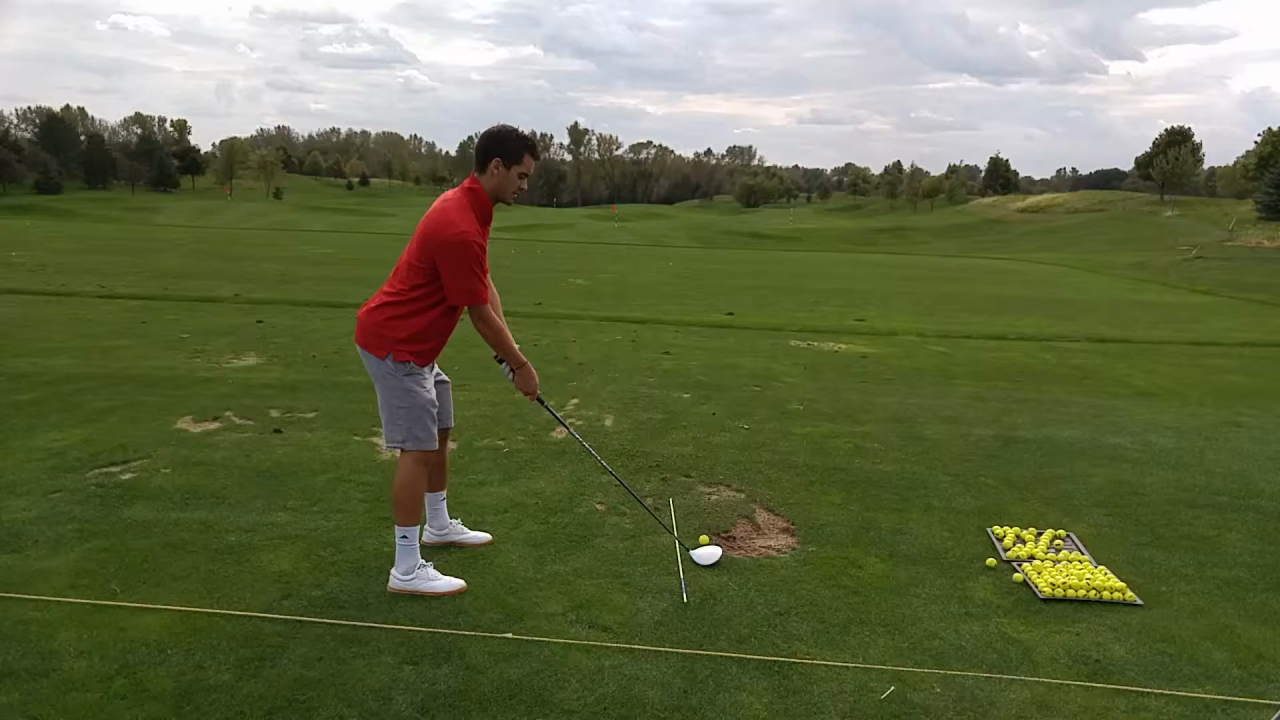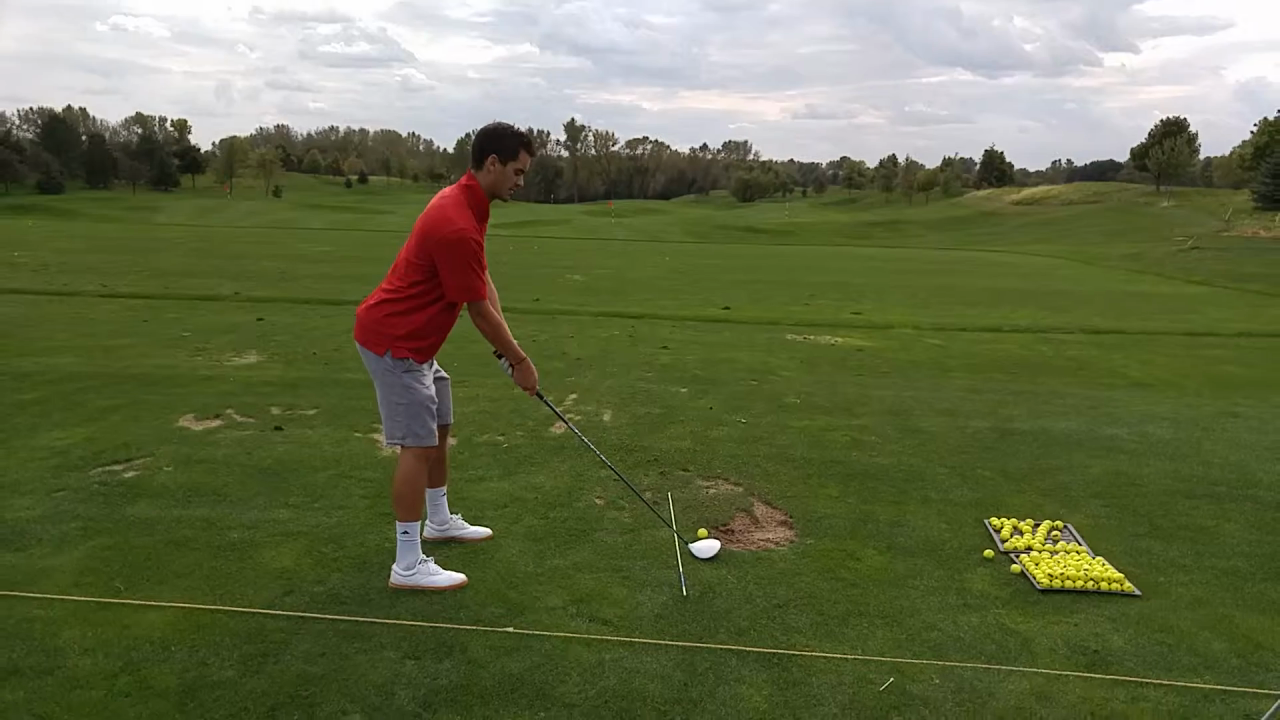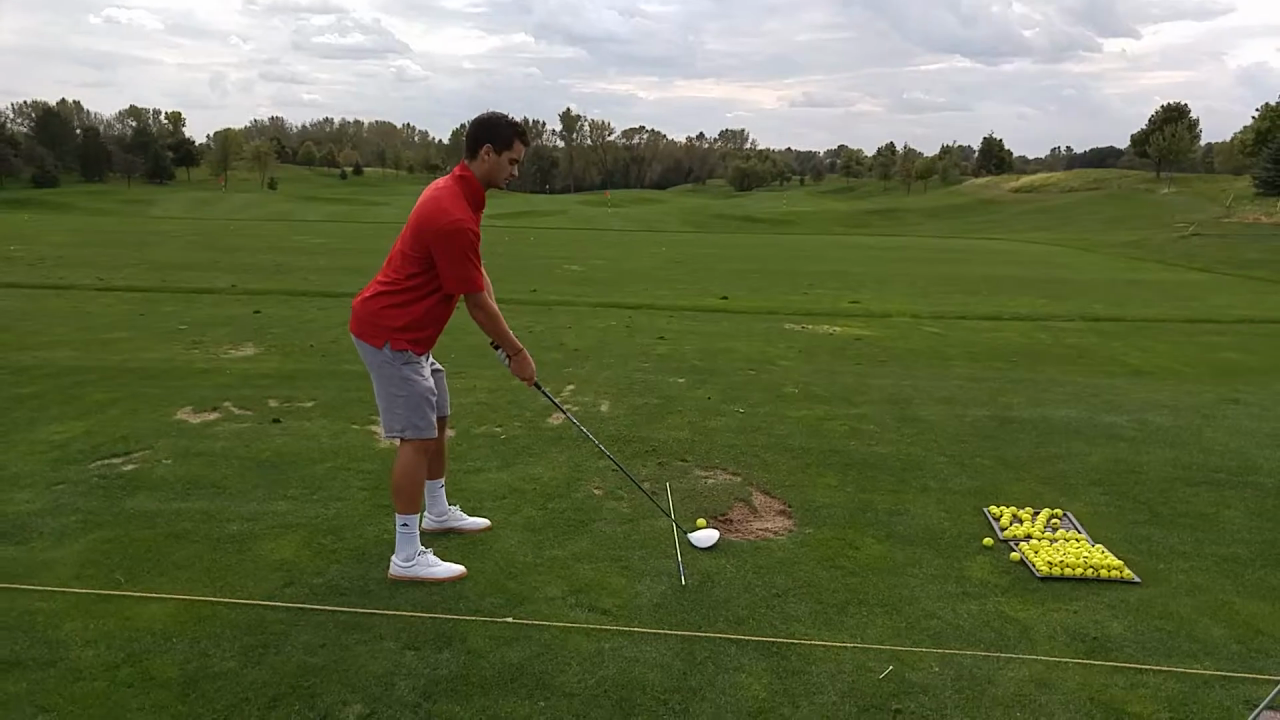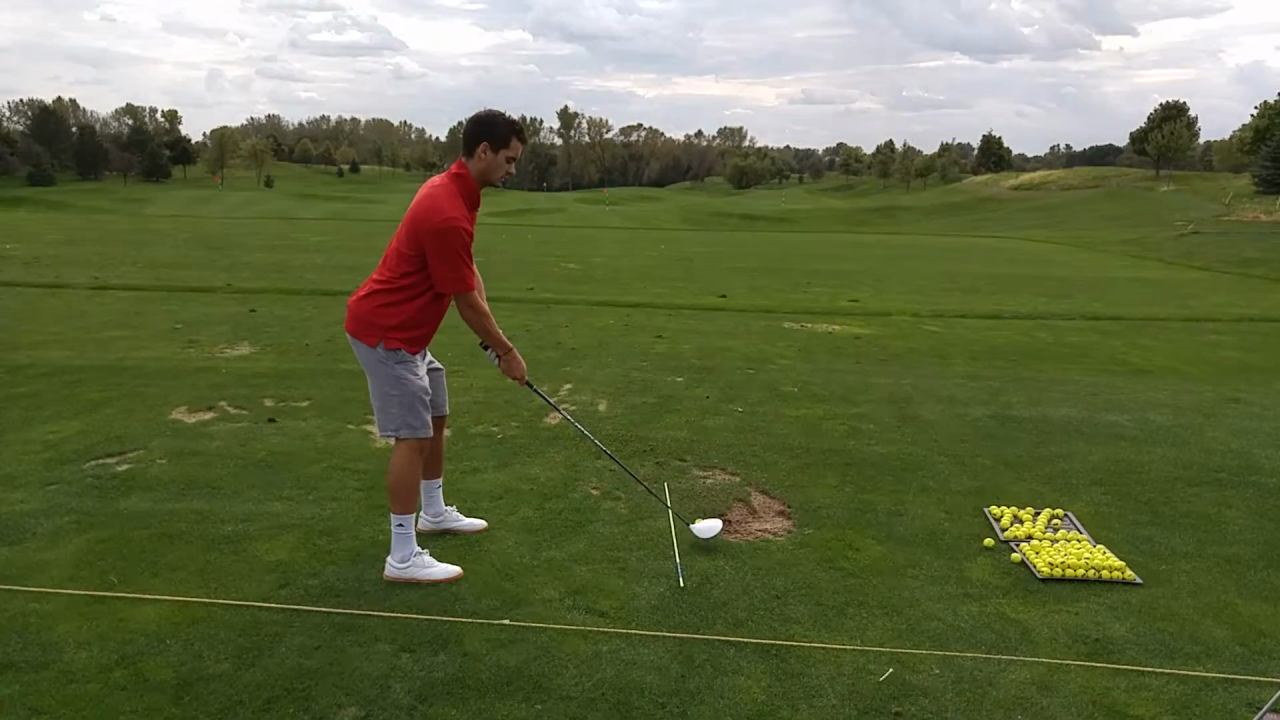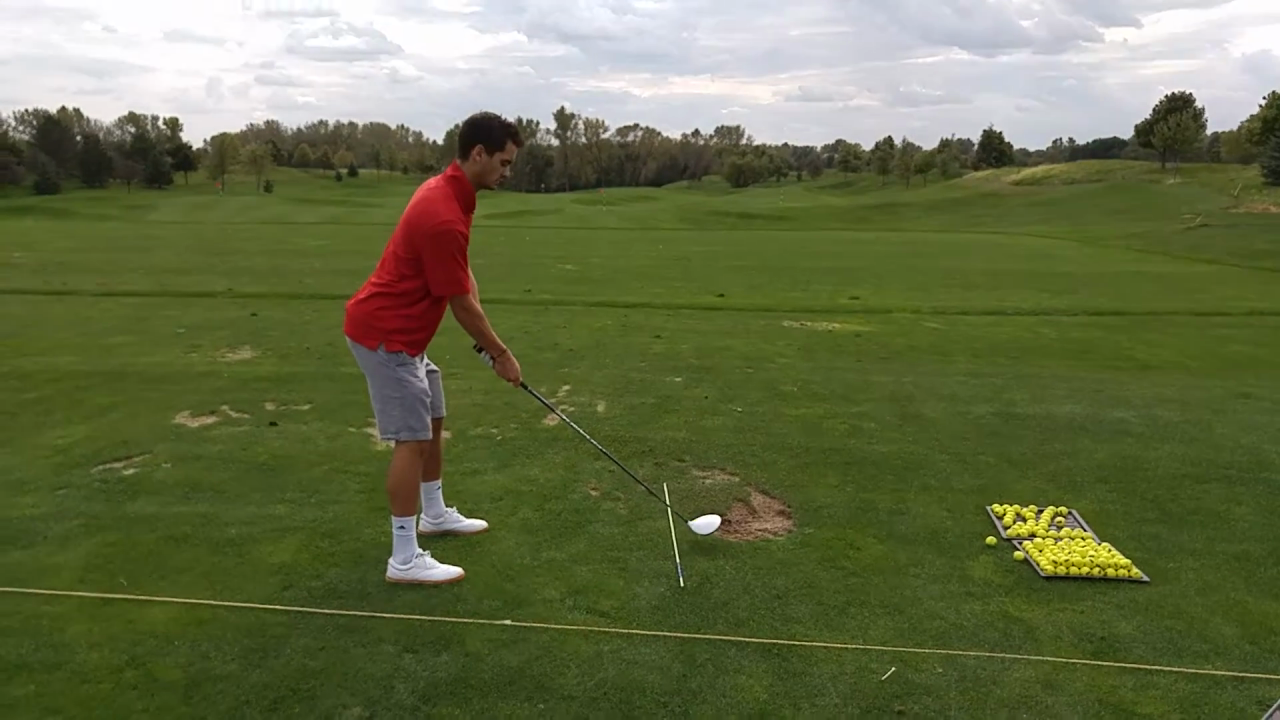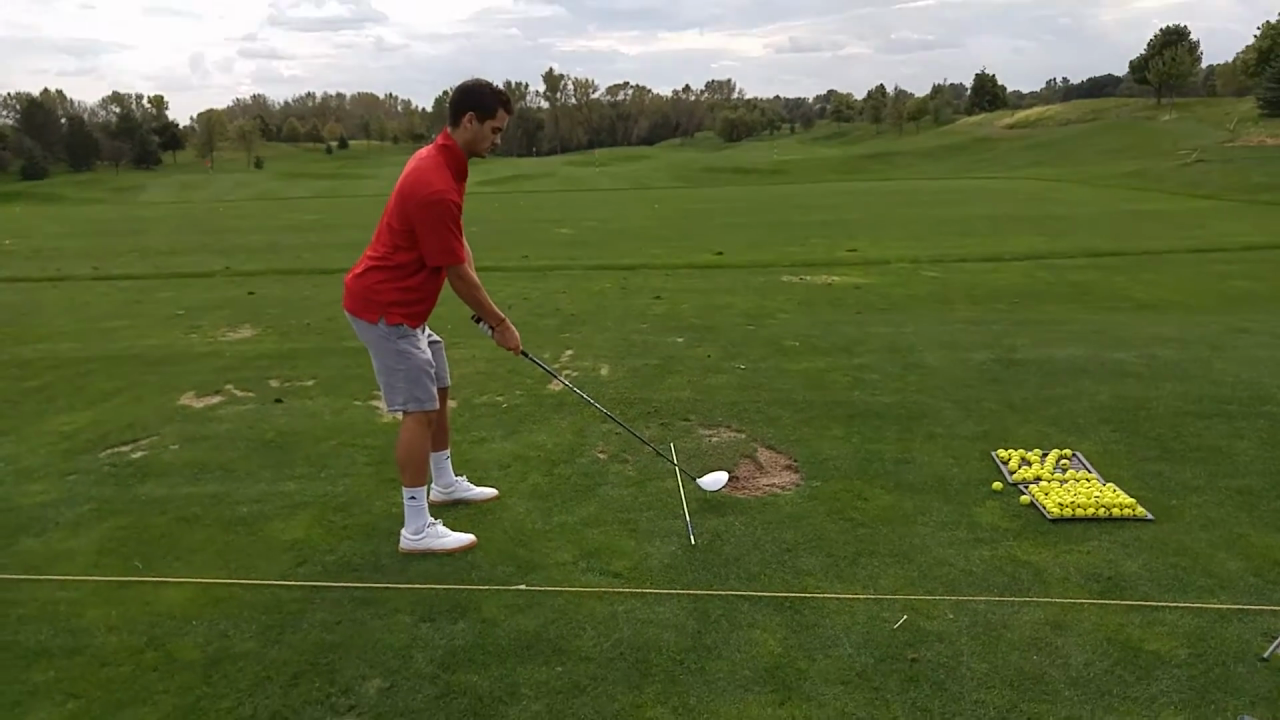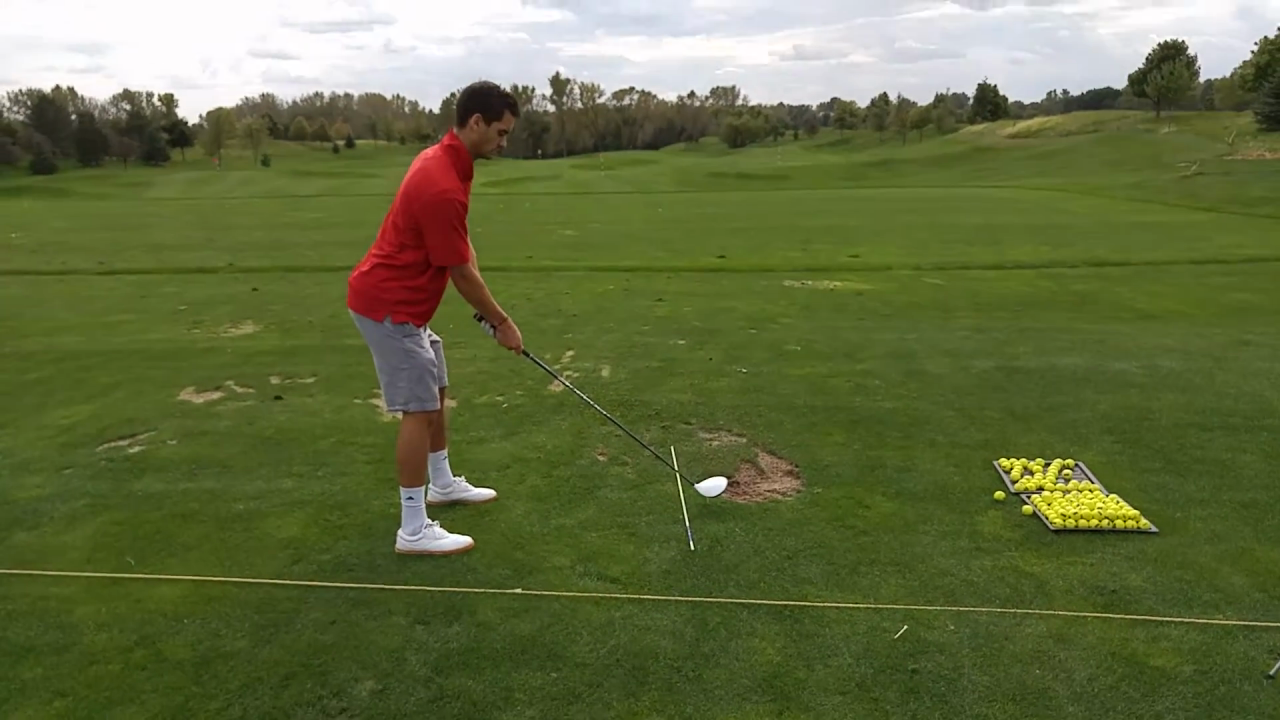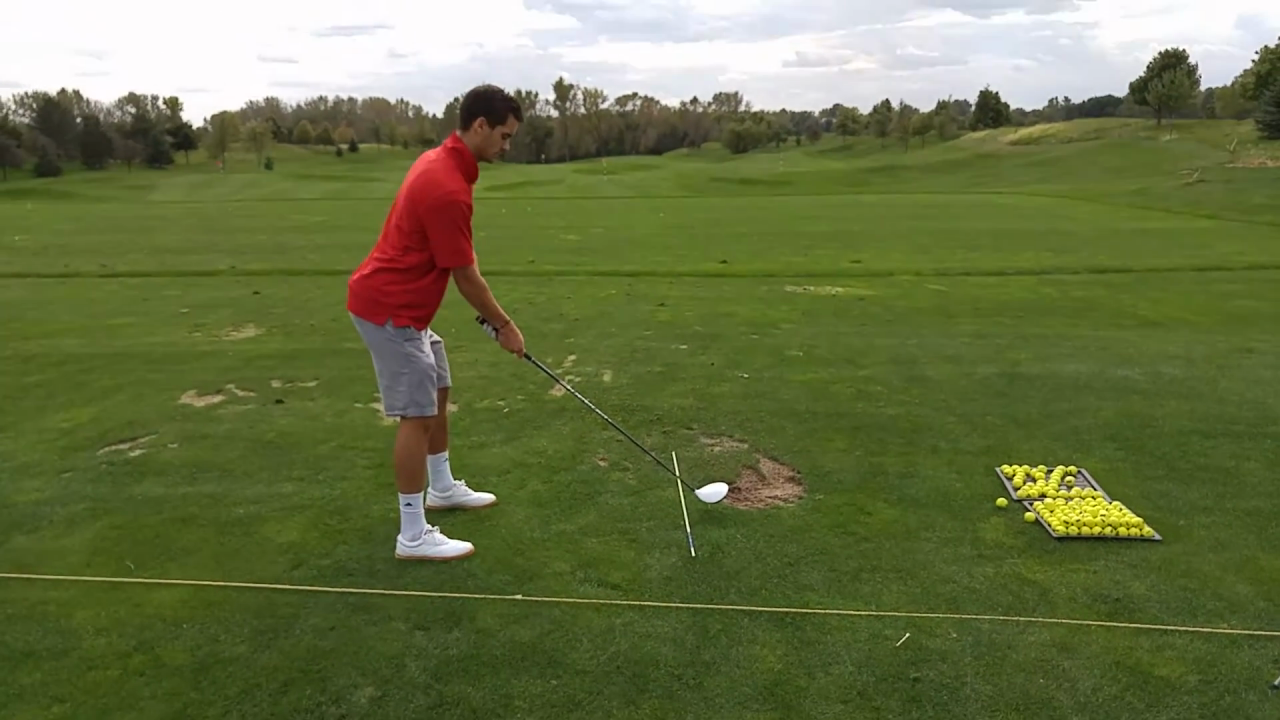
dt=0.2s
person 1, frame 1
left shoulder: (469, 204)
right shoulder: (459, 228)
left elbow: (485, 285)
right elbow: (480, 314)
left wrist: (509, 349)
right wrist: (521, 366)
left hip: (411, 339)
right hip: (393, 343)
left knee: (438, 434)
right knee: (416, 448)
left ankle: (439, 526)
right ankle: (407, 570)
person 1, frame 2
left shoulder: (464, 201)
right shoulder: (457, 226)
left elbow: (483, 285)
right elbow: (478, 310)
left wrist: (505, 346)
right wrist: (519, 361)
left hip: (409, 337)
right hip: (392, 341)
left knee: (438, 429)
right knee: (417, 444)
left ankle: (439, 521)
right ankle: (408, 565)
person 1, frame 3
left shoulder: (456, 190)
right shoulder: (453, 217)
left elbow: (477, 274)
right elbow: (476, 302)
left wrist: (503, 338)
right wrist: (516, 353)
left hip: (406, 328)
right hip: (389, 333)
left knee: (436, 422)
right knee: (416, 436)
left ankle: (438, 512)
right ankle: (407, 557)
person 1, frame 4
left shoulder: (452, 187)
right shoulder: (448, 215)
left elbow: (469, 272)
right elbow: (466, 301)
left wrist: (494, 338)
right wrist: (506, 352)
left hip: (401, 328)
right hip: (385, 332)
left knee: (434, 420)
right knee: (411, 436)
left ankle: (434, 512)
right ankle: (403, 558)
person 1, frame 5
left shoulder: (448, 190)
right shoulder: (443, 217)
left elbow: (463, 274)
right elbow: (460, 304)
left wrist: (486, 337)
right wrist: (500, 354)
left hip: (399, 329)
right hip: (385, 335)
left knee: (432, 423)
right knee: (412, 439)
left ankle: (434, 514)
right ankle: (404, 559)
person 1, frame 6
left shoulder: (439, 158)
right shoulder: (435, 188)
left elbow: (458, 245)
right elbow: (456, 273)
left wrist: (485, 308)
right wrist: (500, 323)
left hip: (399, 301)
right hip: (385, 308)
left knee: (437, 393)
right knee: (418, 410)
left ankle: (445, 483)
right ankle: (417, 529)
person 1, frame 7
left shoulder: (441, 158)
right shoulder: (443, 186)
left elbow: (461, 250)
right elbow: (460, 273)
left wrist: (487, 308)
right wrist: (502, 322)
left hip: (399, 300)
right hip: (389, 307)
left knee: (435, 393)
right knee: (418, 409)
left ankle: (442, 483)
right ankle: (414, 530)
person 1, frame 8
left shoulder: (441, 159)
right shoulder: (447, 188)
left elbow: (463, 254)
right elbow: (464, 275)
left wrist: (489, 312)
right wrist: (504, 325)
left hip: (399, 303)
right hip: (390, 309)
left knee: (437, 394)
right knee: (415, 414)
left ankle: (442, 487)
right ankle: (413, 536)
